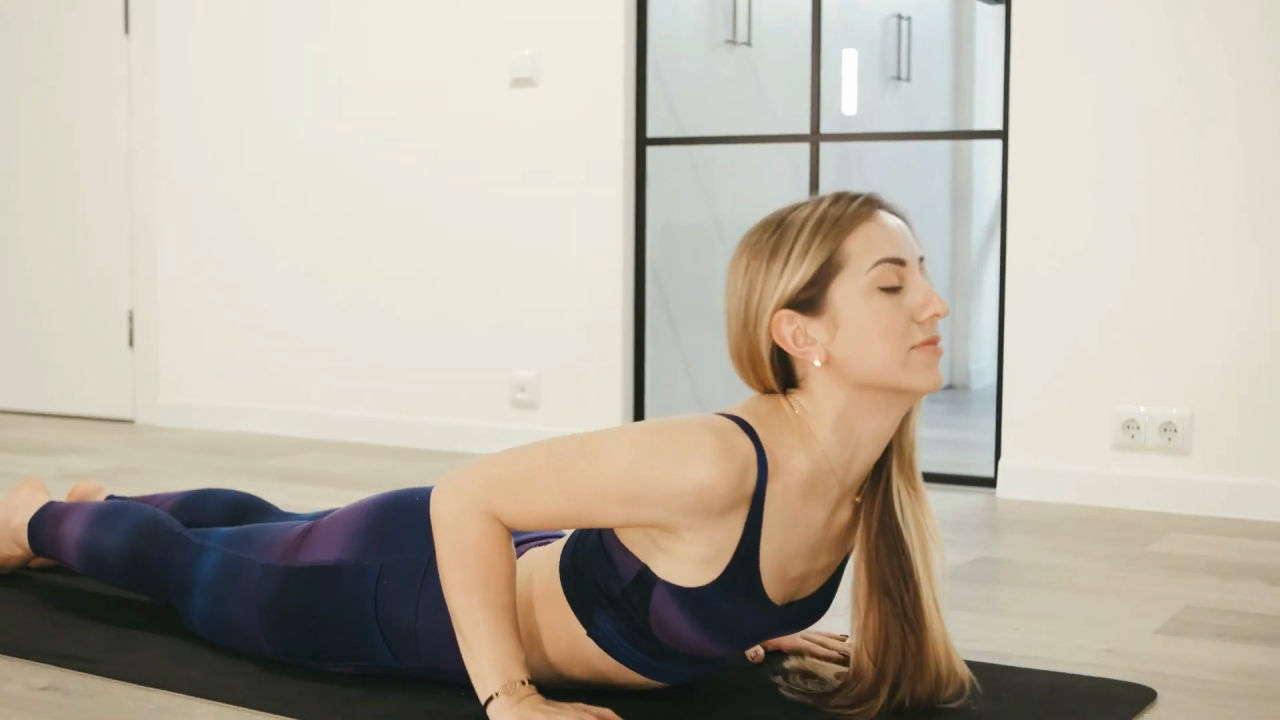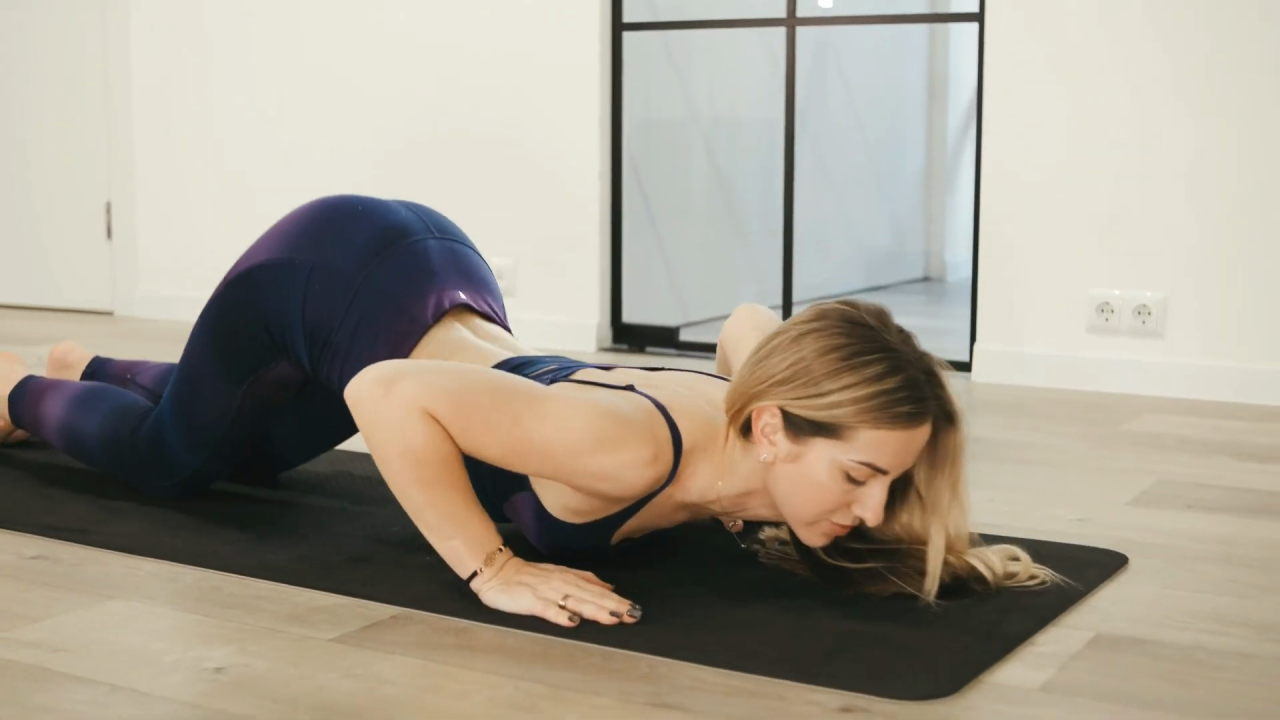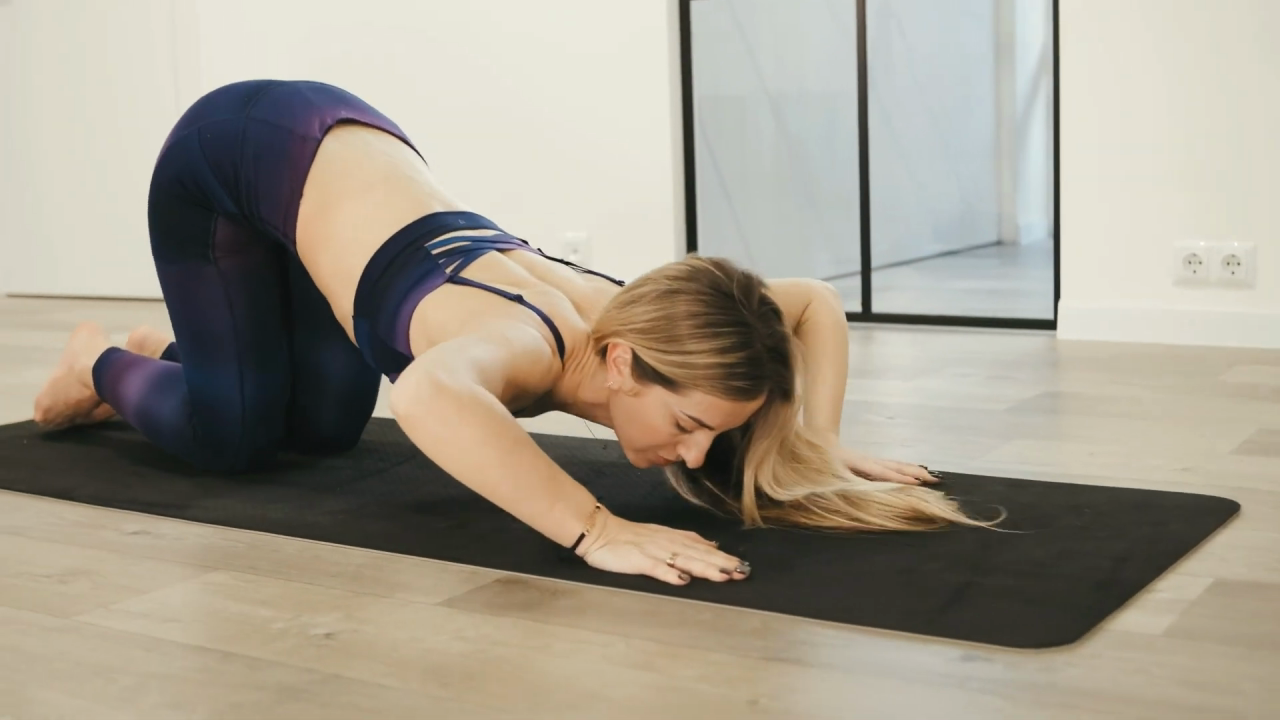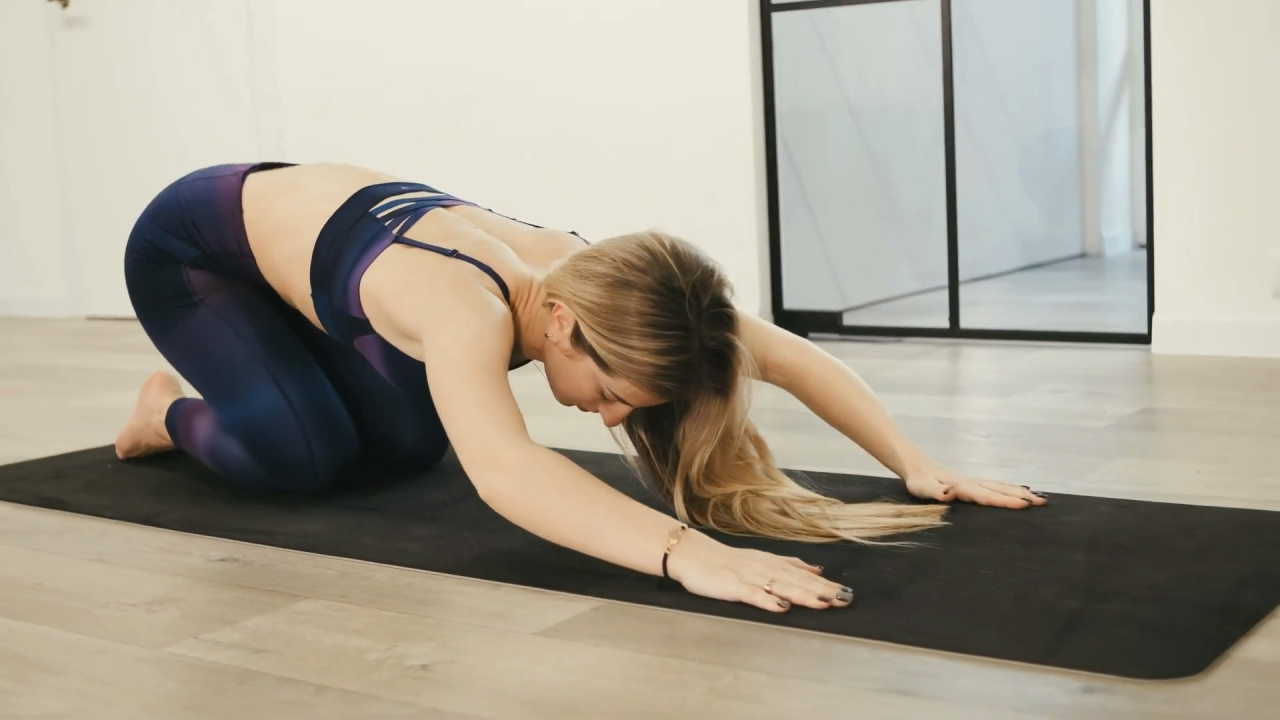
dt=1s
person 1, frame 1
left shoulder: (863, 456)
right shoulder: (709, 465)
right elbow: (467, 497)
left wrist: (762, 615)
left hip: (522, 577)
right hip: (405, 592)
left knee: (276, 533)
right knee: (189, 574)
left ankle: (110, 500)
person 1, frame 2
left shoulder: (758, 406)
right shoulder: (638, 450)
left elbow: (748, 321)
right elbow: (383, 393)
left wrist: (755, 502)
right wrist: (493, 571)
left hip: (426, 271)
right hip: (325, 274)
left knee: (249, 458)
right knee: (168, 458)
left ankle: (92, 368)
person 1, frame 3
left shoulder: (638, 327)
right shoulder: (522, 345)
left elbow: (815, 300)
right elbow: (430, 396)
left wrist: (822, 448)
right wrist: (594, 530)
left hip: (338, 143)
right hip: (230, 152)
left knee: (325, 427)
right knee: (233, 434)
left ankle: (164, 352)
right ankle: (104, 366)
person 1, frame 4
left shoulder: (594, 282)
right shoulder: (467, 304)
left elbow: (789, 355)
right elbow: (503, 468)
left wrist: (916, 466)
right wrist: (687, 552)
left hip: (299, 226)
right hip: (191, 243)
left knee: (407, 446)
right knee: (305, 455)
left ankle: (242, 391)
right ankle: (174, 413)
